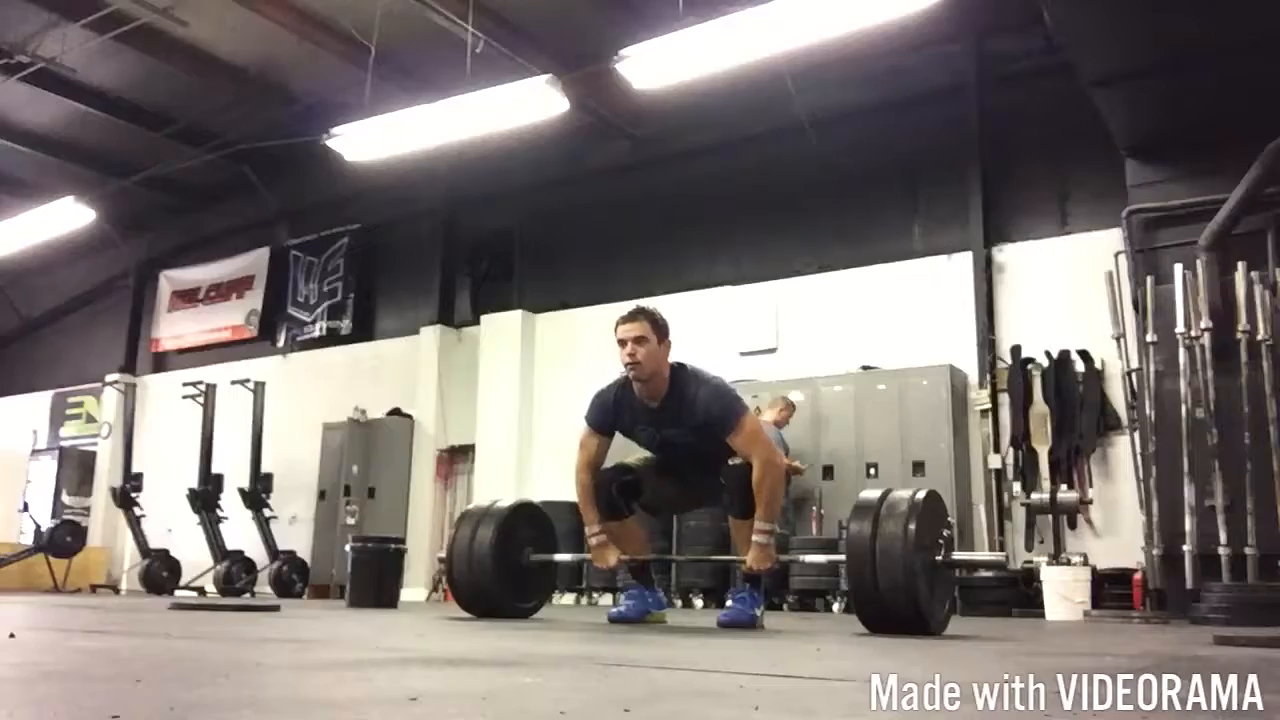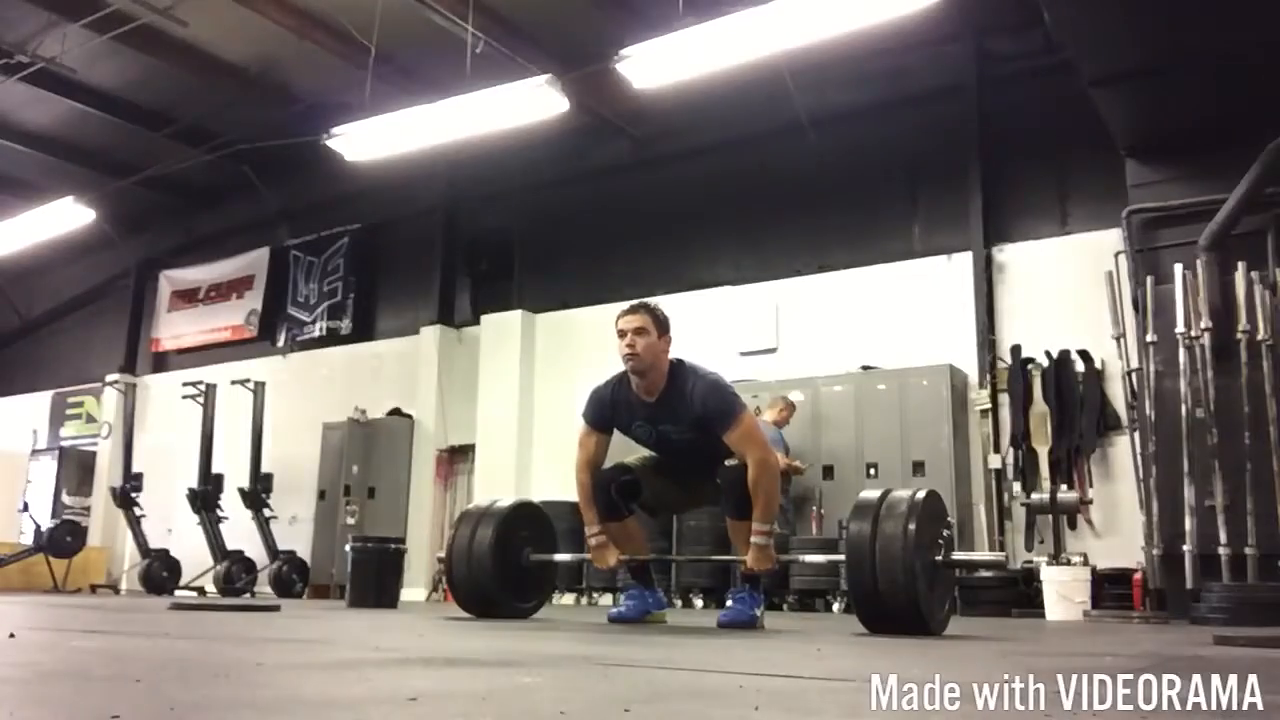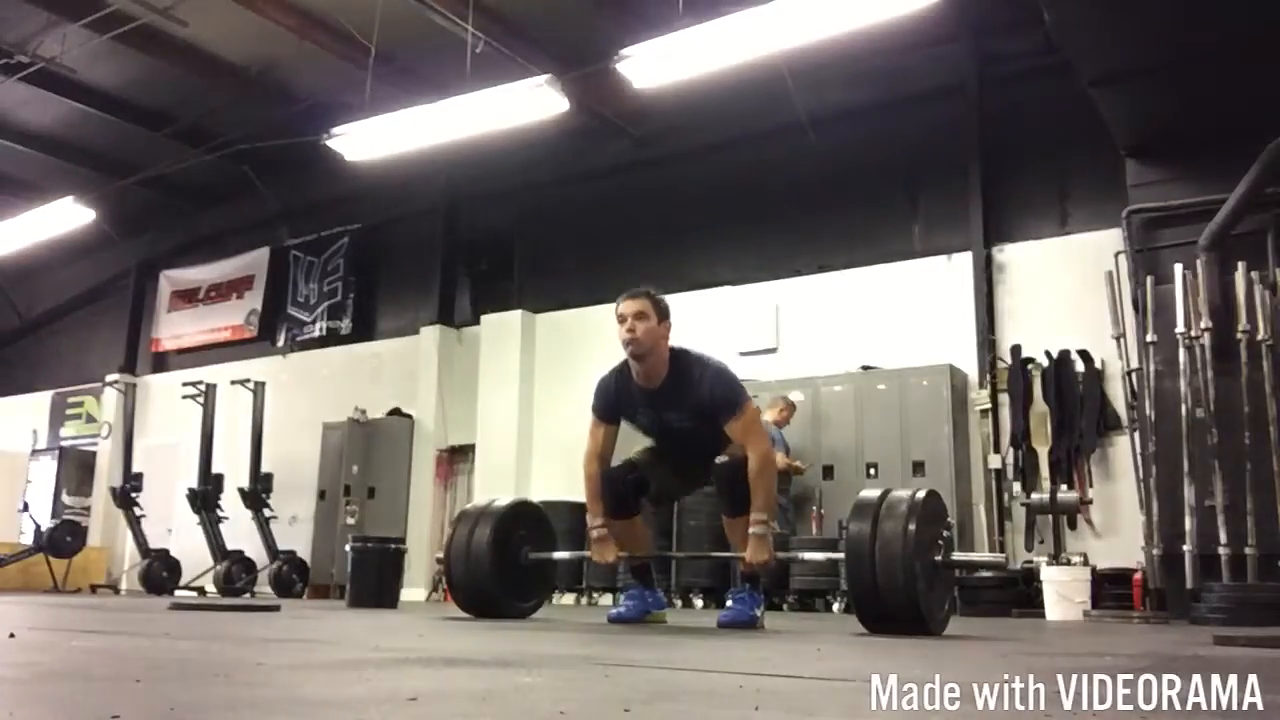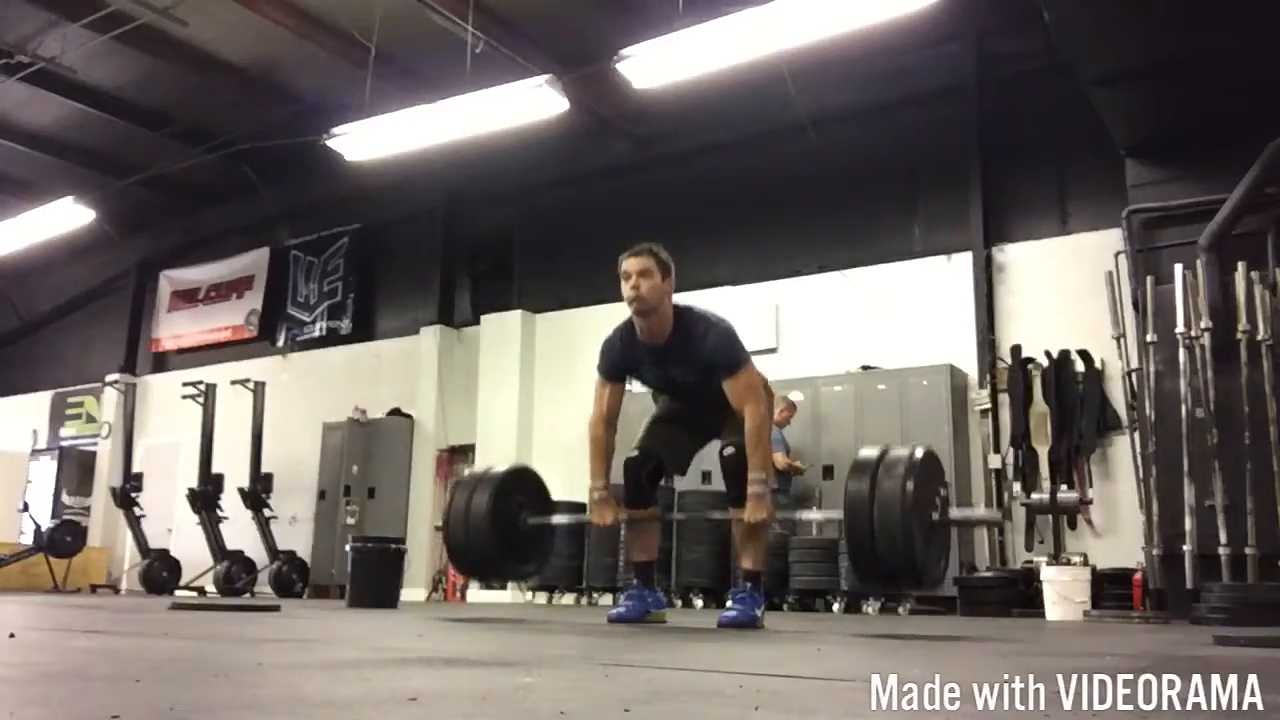
dt=0.3s
person 1, frame 1
left shoulder: (706, 393)
right shoulder: (610, 401)
left elbow: (769, 460)
right elbow: (585, 469)
left wrist: (762, 539)
right wrist: (596, 537)
left hip: (722, 471)
right hip: (674, 473)
left knee: (741, 475)
right knee: (607, 484)
left ankle: (749, 593)
right ankle: (646, 591)
person 1, frame 2
left shoulder: (703, 389)
right shoulder: (608, 397)
left elbow: (763, 458)
right elbow: (586, 467)
left wrist: (761, 539)
right wrist: (596, 537)
left hip: (721, 471)
right hip: (672, 473)
left knee: (737, 476)
right knee: (606, 484)
left ankle: (749, 594)
right ankle: (646, 591)
person 1, frame 3
left shoulder: (707, 377)
right shoulder: (613, 386)
left elbow: (760, 450)
right elbow: (595, 459)
left wrist: (760, 532)
right wrist: (598, 530)
left hip: (729, 445)
right hip: (676, 453)
left knee: (731, 473)
right knee: (616, 482)
left ankle: (748, 594)
right ankle: (646, 592)
person 1, frame 4
left shoulder: (710, 334)
right shoulder: (618, 345)
left elbow: (754, 410)
right elbow: (602, 421)
left wrist: (759, 493)
right wrist: (599, 493)
left hip: (736, 402)
right hip: (681, 407)
left knee: (736, 463)
right knee: (638, 470)
left ankle: (749, 594)
right ankle: (645, 591)
